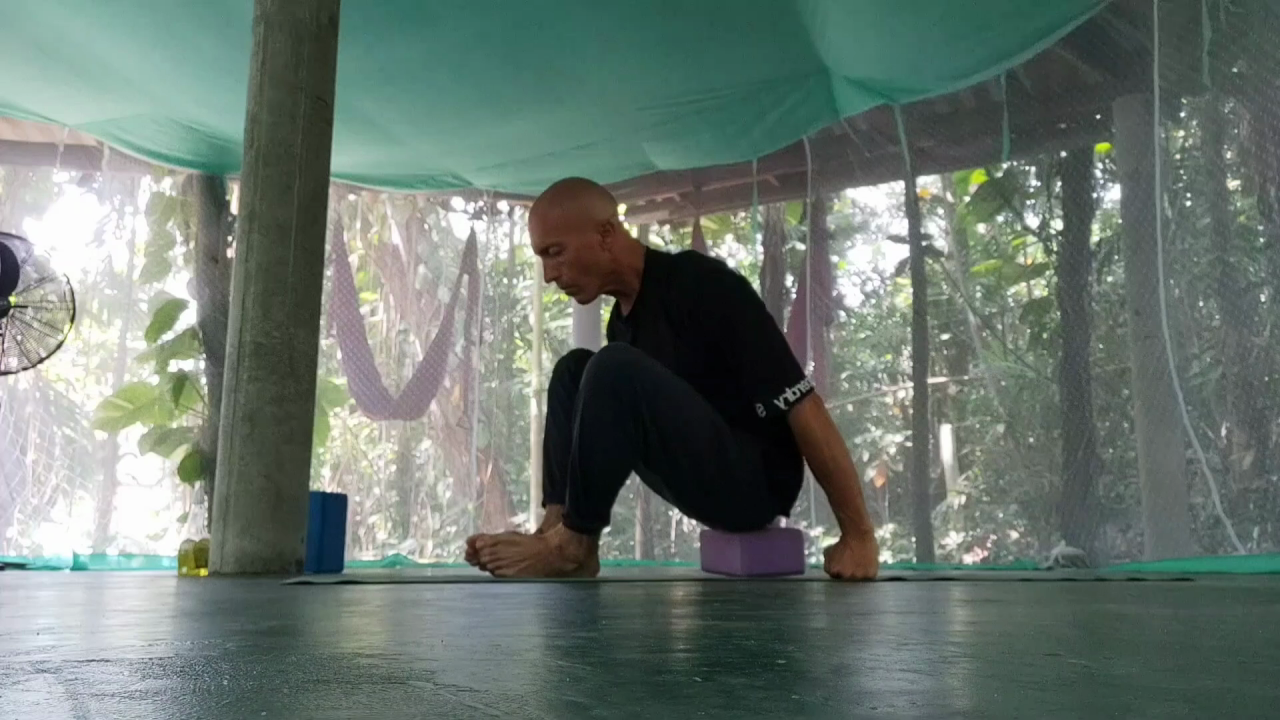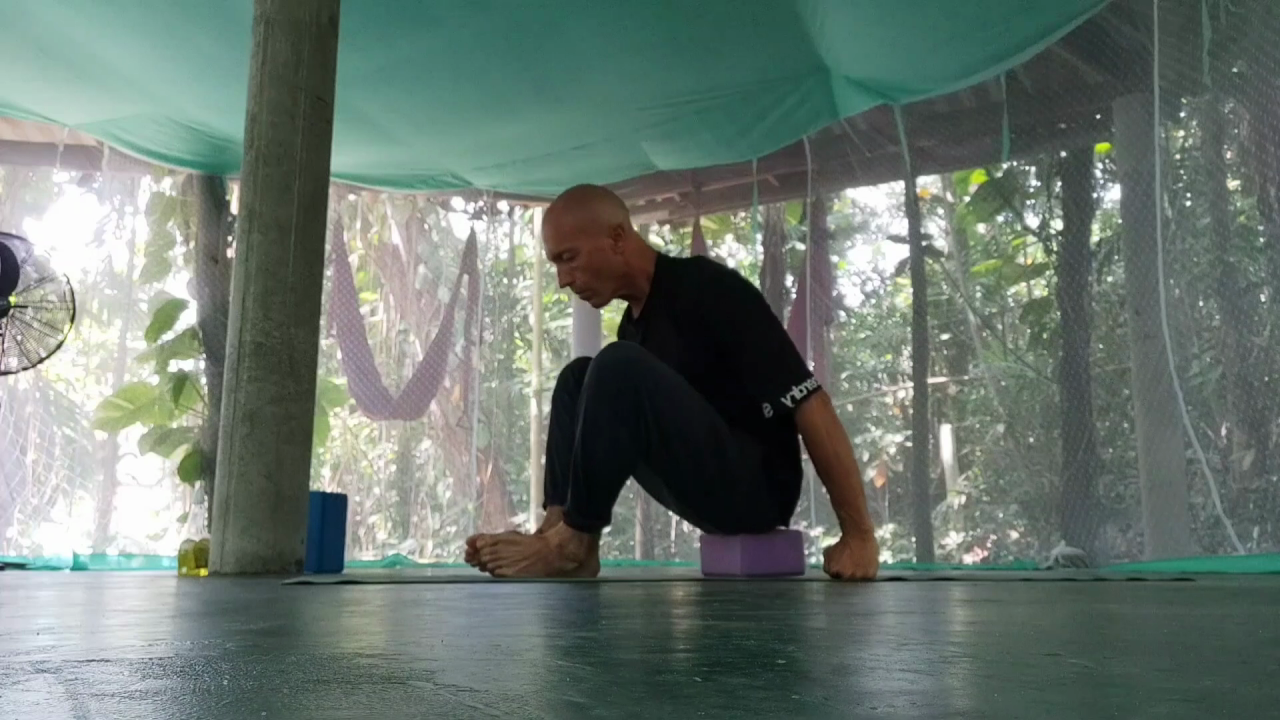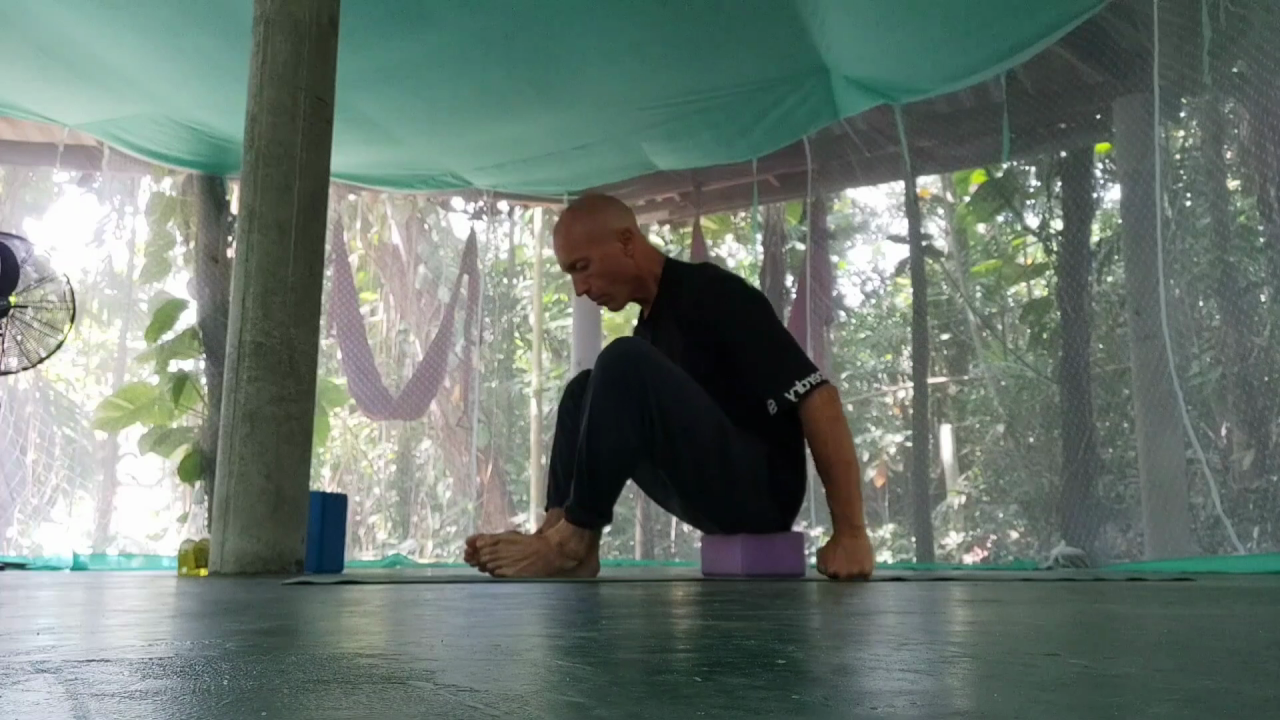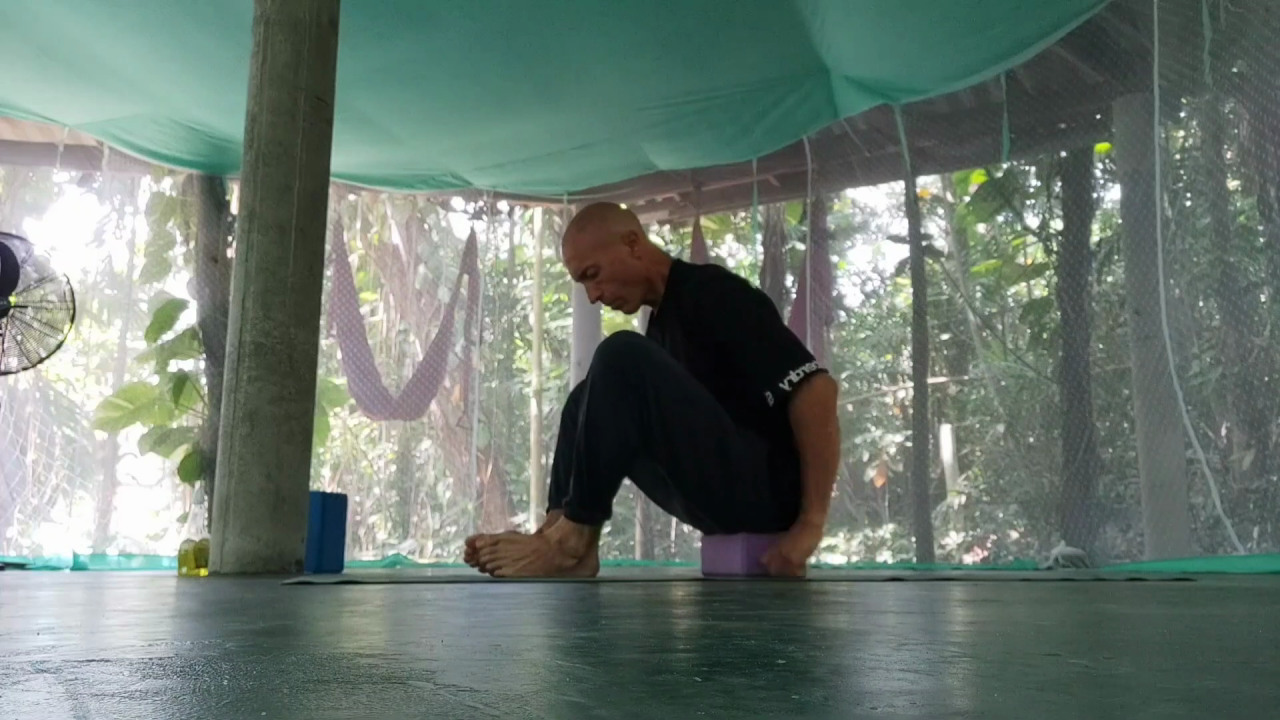
dt=0.2s
person 1, frame 1
left shoulder: (701, 288)
right shoulder: (621, 321)
left elbow: (800, 405)
left wrist: (858, 535)
left hip: (755, 484)
right hip: (703, 479)
left knee: (615, 370)
right knee: (574, 372)
left ankle: (574, 543)
right ankle: (560, 528)
person 1, frame 2
left shoulder: (709, 292)
right shoulder: (632, 325)
left elbow: (808, 404)
left wrist: (858, 535)
left hip: (756, 488)
right hip: (704, 488)
left knee: (619, 368)
right knee: (579, 379)
left ankle: (574, 542)
right ankle: (561, 528)
person 1, frame 3
left shoulder: (712, 295)
right shoulder: (648, 324)
left elbow: (814, 397)
left wrist: (850, 531)
left hip: (758, 491)
right hip: (706, 490)
left knee: (625, 363)
right knee: (586, 389)
left ankle: (574, 540)
right ankle: (561, 529)
person 1, frame 4
left shoulder: (714, 296)
right shoulder: (662, 323)
left elbow: (814, 388)
left wrist: (811, 520)
left hip: (759, 490)
right hip: (709, 492)
left knee: (621, 358)
right knee: (592, 397)
left ankle: (573, 537)
right ankle: (561, 530)
